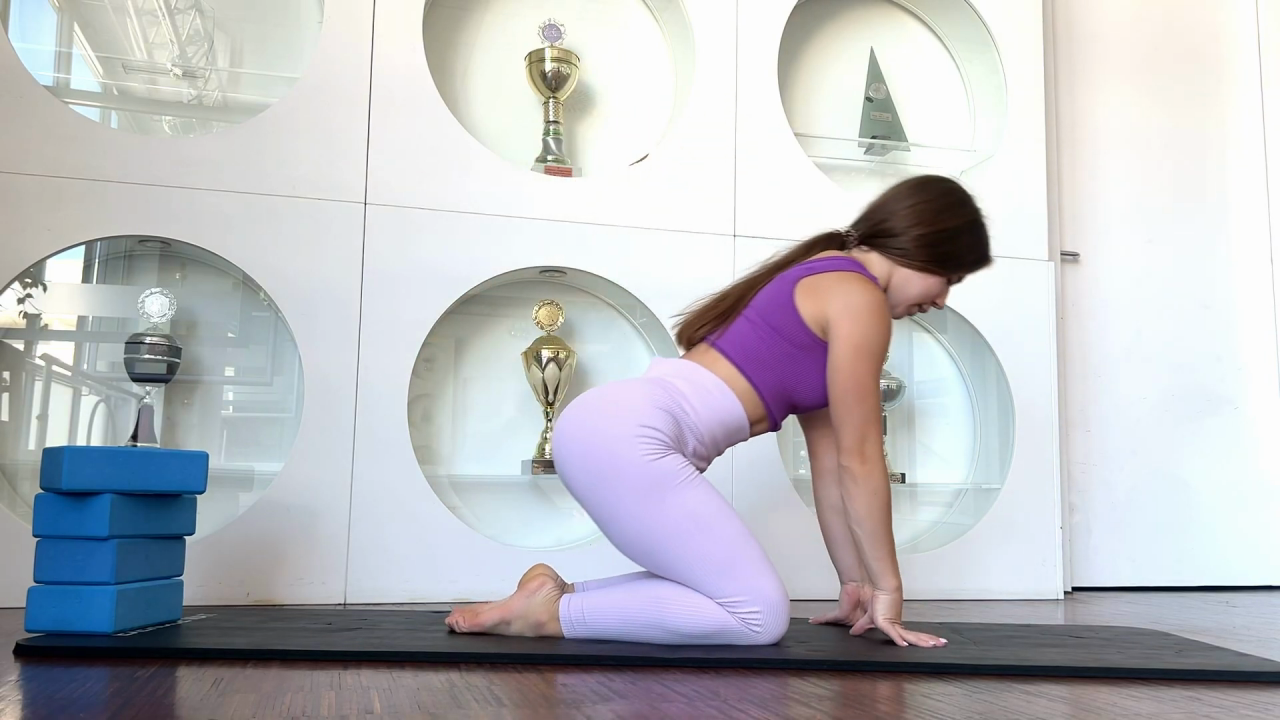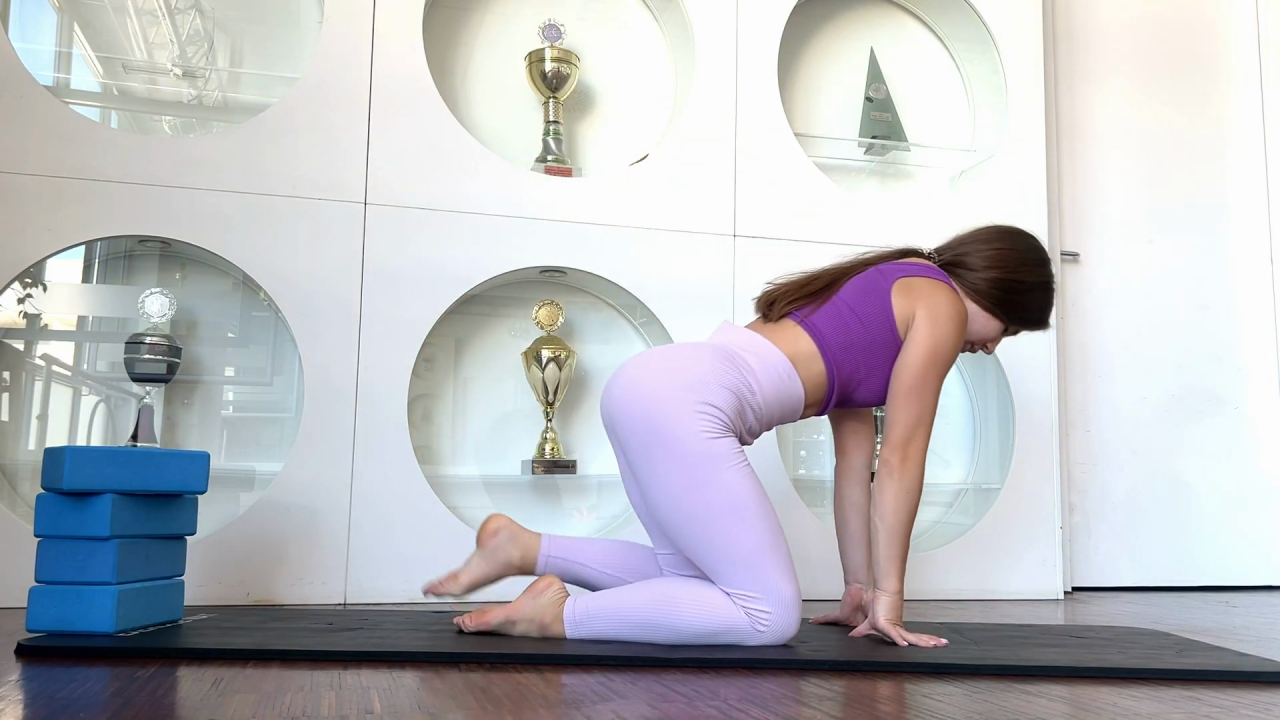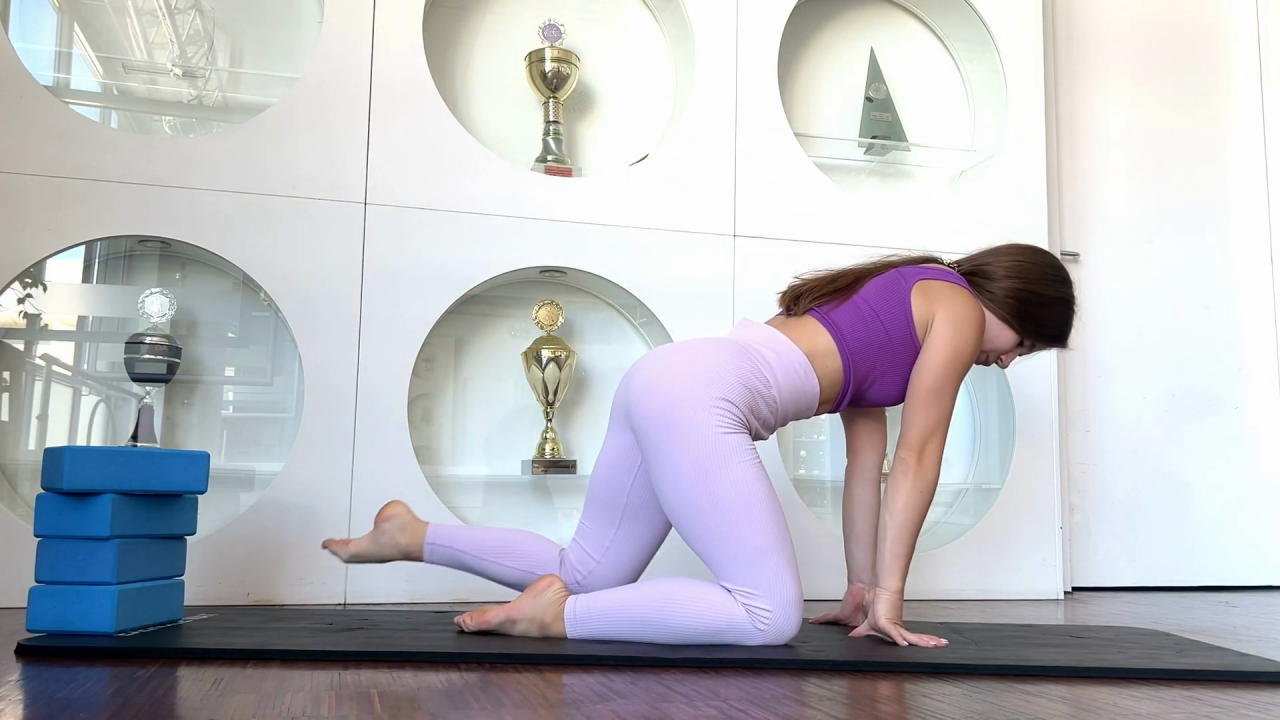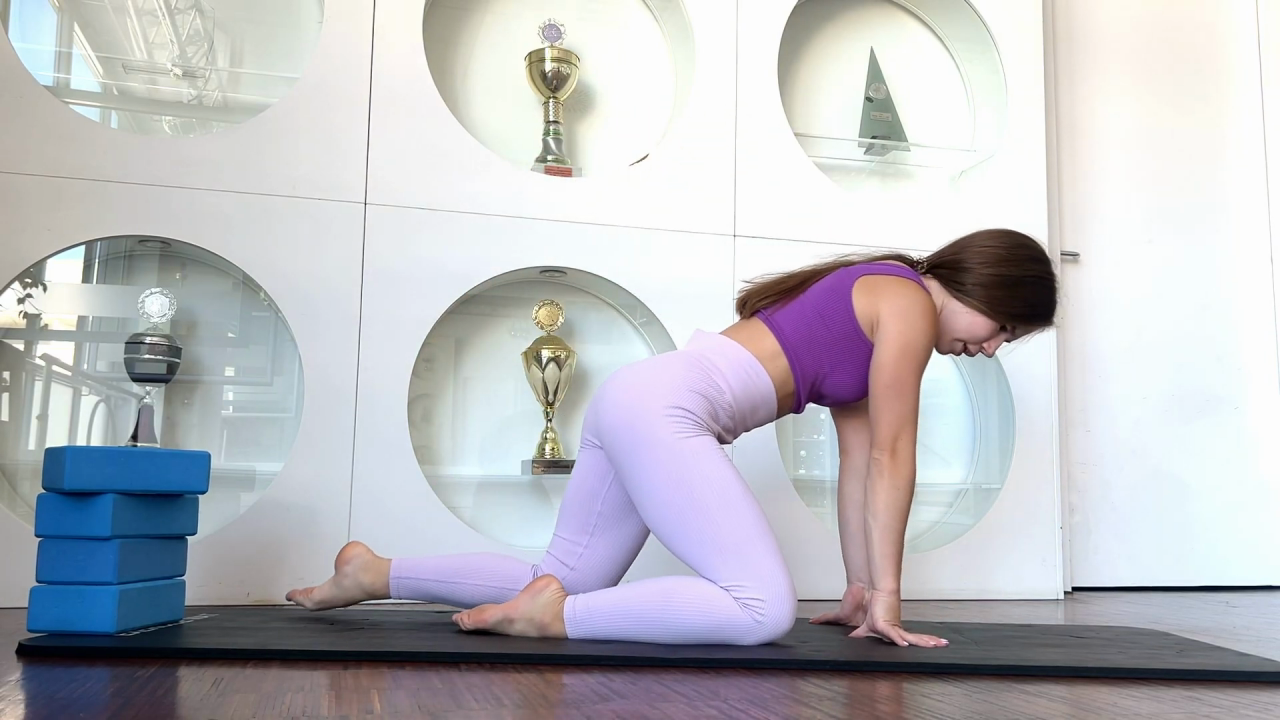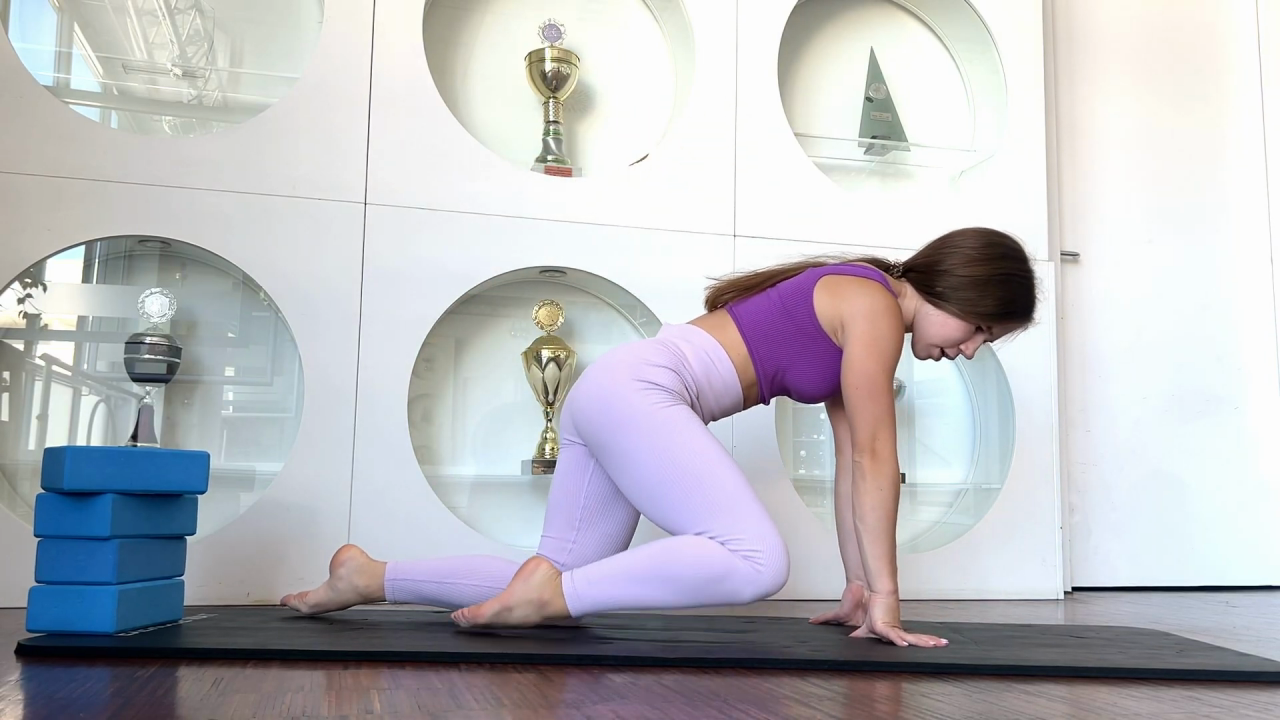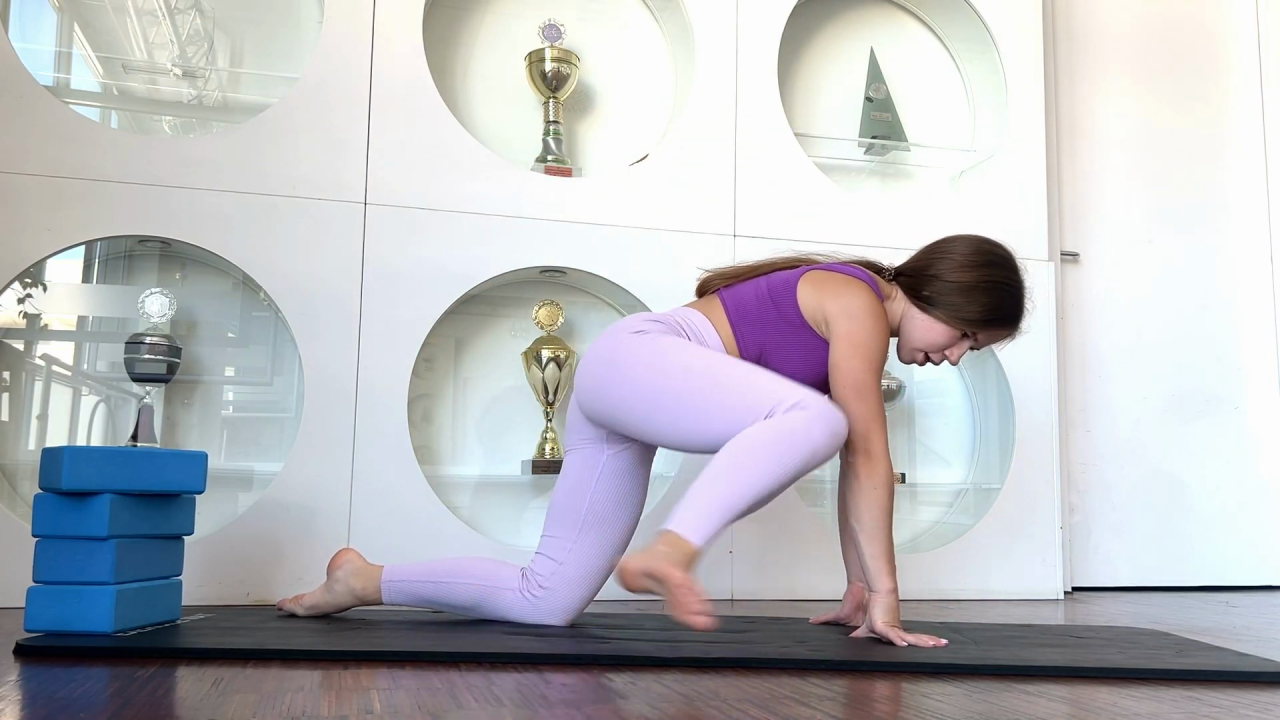
dt=0.3s
person 1, frame 1
left shoulder: (820, 284)
right shoulder: (857, 298)
left elbow: (831, 462)
right elbow: (858, 460)
left wrist: (856, 583)
right wrist: (886, 588)
left hip: (610, 428)
right hip: (628, 440)
left knee: (729, 594)
right knee: (760, 615)
left ankle: (559, 594)
right ankle: (551, 614)
person 1, frame 2
left shoulder: (879, 296)
right shoulder: (938, 307)
left elbow: (854, 462)
right elbow: (902, 460)
left wrist: (860, 590)
right wrist: (884, 596)
left hip: (644, 381)
right hip: (681, 403)
left knee: (690, 580)
right knee: (770, 615)
left ankle: (522, 548)
right ankle: (552, 613)
person 1, frame 3
left shoulder: (892, 311)
right shoulder: (958, 308)
left elbow: (863, 462)
right elbow: (916, 460)
left wrist: (861, 588)
right wrist: (887, 595)
left hip: (661, 378)
right hip: (697, 401)
left knee: (590, 574)
right knee: (770, 617)
left ankle: (410, 535)
right ankle: (555, 615)
person 1, frame 4
left shoulder: (873, 305)
right shoulder: (909, 304)
left elbow: (857, 459)
right elbow: (890, 458)
left wrist: (861, 588)
right wrist: (884, 593)
left hip: (633, 401)
right hip: (661, 410)
left knee: (566, 585)
right knee: (763, 612)
left ankle: (374, 573)
right ankle: (551, 611)
person 1, frame 5
left shoulder: (854, 308)
right shoulder: (874, 306)
left elbow: (851, 460)
right elbow: (874, 460)
left wrist: (860, 589)
right wrist: (885, 596)
left hip: (611, 395)
right hip: (637, 389)
left knee: (560, 589)
right knee: (756, 562)
left ankle: (368, 578)
right ankle: (551, 587)
person 1, frame 6
left shoulder: (858, 320)
right shoulder: (857, 303)
left elbow: (854, 465)
right elbow: (868, 455)
left wrist: (866, 594)
right wrist: (885, 591)
left hip: (623, 409)
right hip: (629, 358)
left knee: (546, 602)
right knee: (813, 420)
left ankle: (361, 581)
right ankle: (672, 545)
